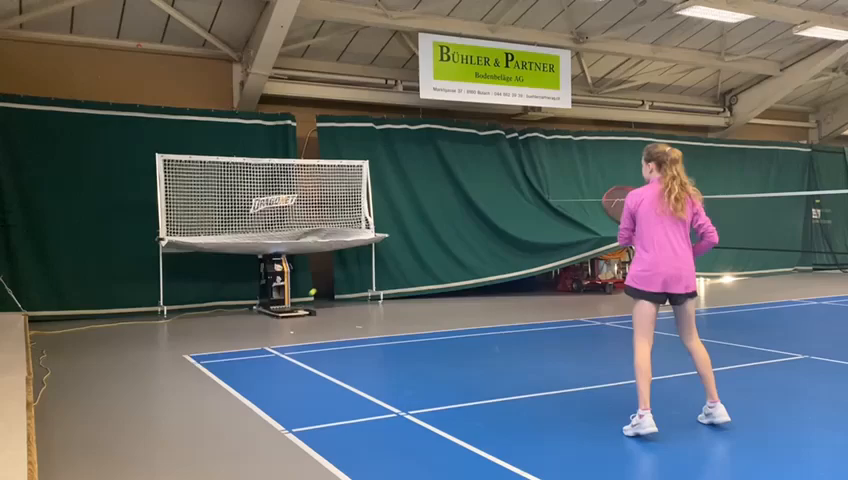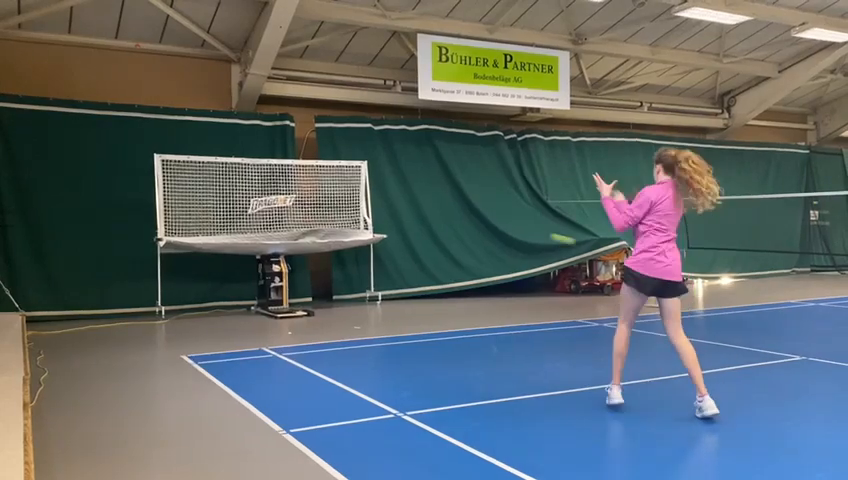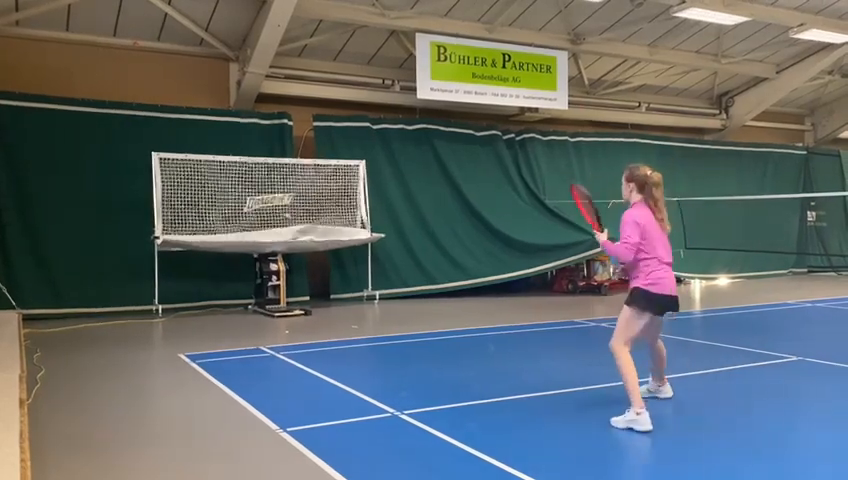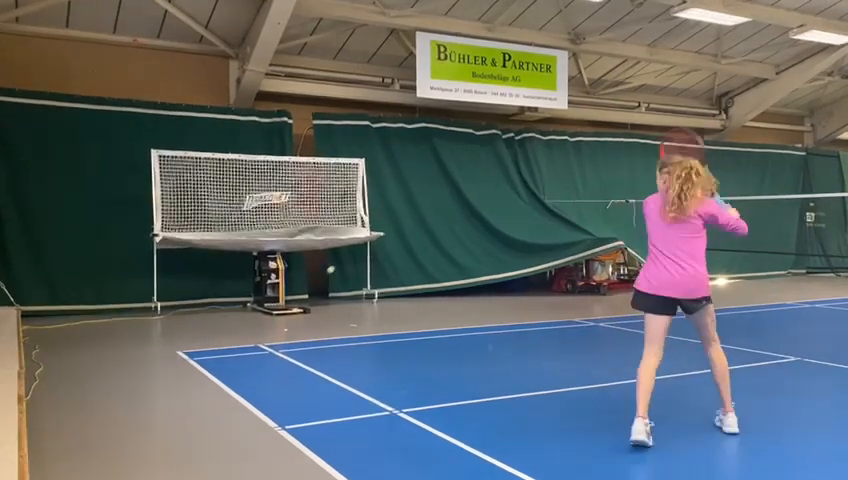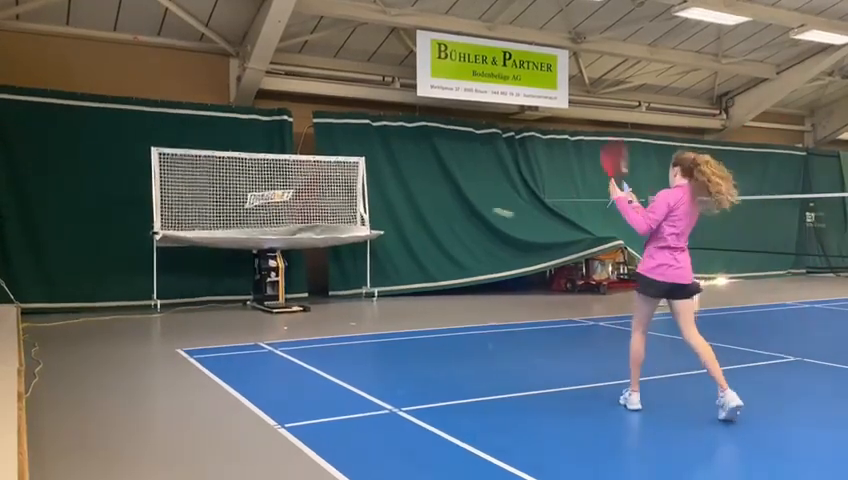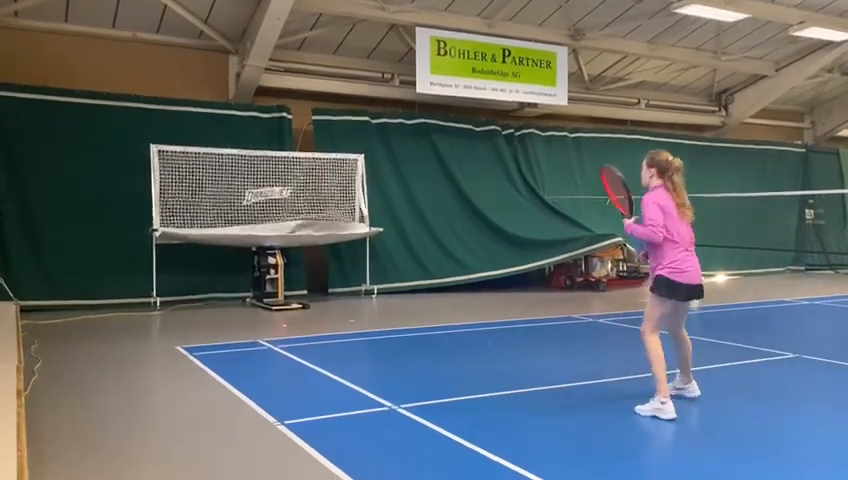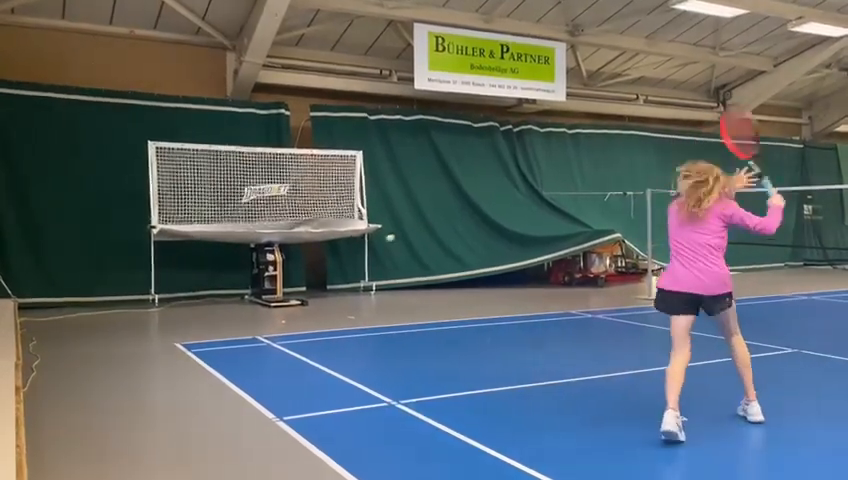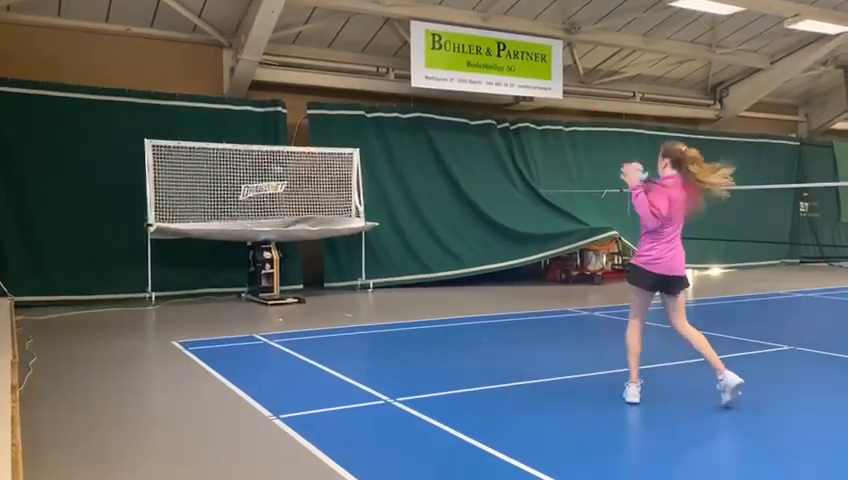
dt=0.7s
person 1, frame 1
left shoulder: (636, 197)
right shoulder: (689, 196)
left elbow: (624, 240)
right elbow: (710, 239)
left hip: (646, 277)
right hip: (681, 277)
left knee: (642, 344)
right knee: (691, 339)
left ankle: (644, 415)
right ankle: (714, 405)
person 1, frame 2
left shoulder: (650, 193)
right shoulder: (680, 196)
left elbow: (622, 224)
left wrist: (606, 196)
right wrist: (624, 204)
left hip: (643, 268)
right hip: (670, 272)
left knee: (624, 326)
right knee: (677, 335)
left ankle: (616, 388)
right ankle: (703, 398)
person 1, frame 3
left shoulder: (632, 215)
right shoulder: (654, 214)
left elbow: (624, 255)
left wrist: (603, 241)
right wrist: (640, 265)
left hip: (649, 288)
right hip: (667, 287)
left knee: (618, 345)
right knee: (651, 337)
left ankle: (638, 412)
right ankle: (660, 384)
person 1, frame 4
left shoulder: (650, 204)
right shoulder: (704, 204)
right elbow: (741, 229)
right wrist: (732, 215)
left hip: (656, 287)
right hip: (694, 285)
left knee: (652, 355)
right knee: (712, 344)
left ankle: (641, 422)
right ankle: (728, 414)
person 1, frame 5
left shoulder: (667, 196)
right shoulder: (693, 198)
left elbow: (643, 228)
left wrist: (622, 204)
right wrist: (634, 204)
left hip: (654, 273)
right hip: (682, 276)
left knee: (638, 331)
right knee: (692, 335)
left ankle: (633, 393)
right ankle: (726, 393)
person 1, frame 6
left shoulder: (652, 198)
right shoulder: (674, 199)
left elbow: (654, 234)
left wrist: (630, 226)
right wrist: (651, 252)
left hip: (671, 275)
right hip: (688, 274)
left knee: (649, 332)
right knee: (676, 329)
left ankle: (663, 400)
right ankle: (686, 382)
person 1, frame 7
left shoulder: (675, 208)
right shoulder: (724, 206)
right elbow: (765, 228)
left wrist: (727, 188)
right wrist: (776, 207)
left hip: (675, 287)
right hip: (714, 285)
left knee: (679, 354)
right knee: (734, 338)
left ankle: (671, 412)
right ankle: (751, 403)
person 1, frame 8
left shoulder: (662, 186)
right shoulder: (686, 189)
left elbow: (651, 221)
left wrist: (636, 188)
right wrist: (640, 186)
left hip: (648, 263)
right hip: (674, 266)
left knee: (636, 321)
right knee: (681, 325)
left ankle: (633, 385)
right ankle: (724, 374)
